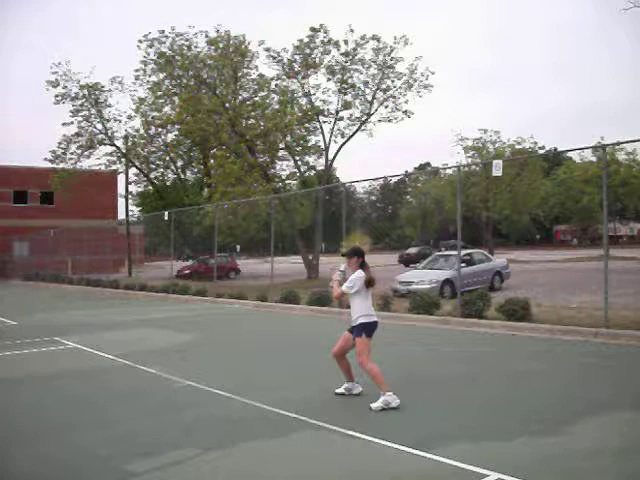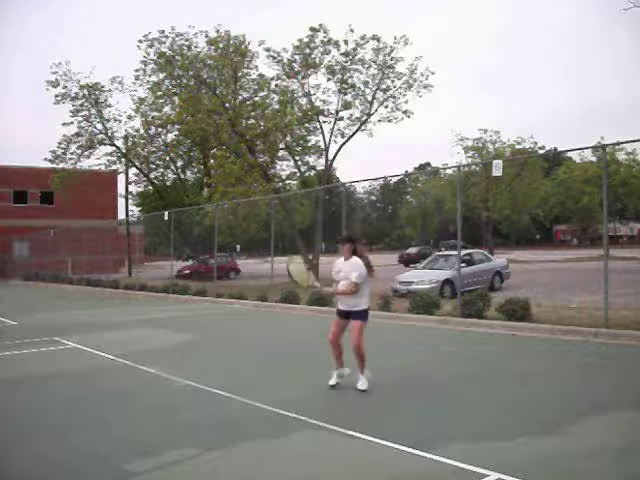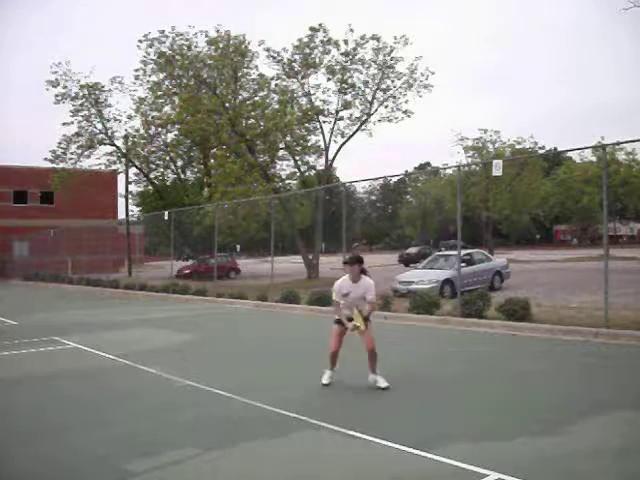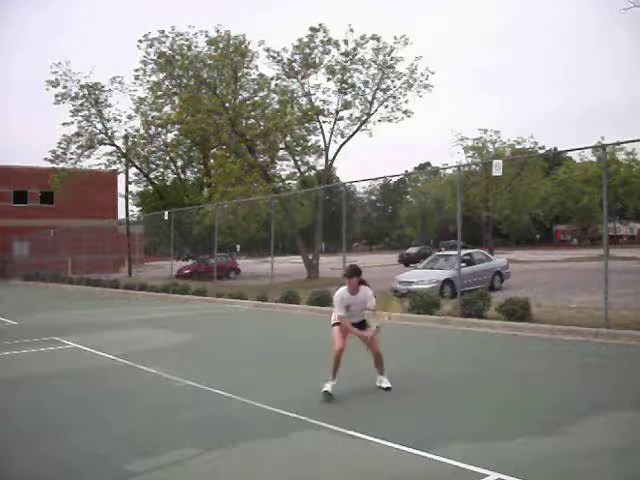
dt=0.3s
person 1, frame 1
left shoulder: (357, 277)
right shoulder: (357, 276)
left elbow: (337, 295)
right elbow: (352, 297)
left wrist: (335, 281)
left hip: (365, 323)
right hip: (358, 323)
left knee: (363, 362)
right knee: (337, 353)
left ankle: (388, 397)
right ankle: (352, 385)
person 1, frame 2
left shoulder: (358, 265)
right shoulder: (338, 263)
left elbow: (353, 290)
right elbow: (337, 284)
left wrist: (333, 291)
right wrist: (334, 289)
left hip: (359, 308)
right hip: (343, 307)
left knee: (356, 345)
right knee: (333, 339)
left ankle: (362, 375)
right ankle: (340, 371)
person 1, frame 3
left shoulder: (368, 283)
right shoulder: (340, 283)
left elbow: (371, 305)
right elbow: (337, 306)
left wrist: (362, 319)
right wrist: (346, 323)
left hip: (361, 316)
right hip: (342, 316)
left knee: (371, 347)
right knee: (334, 349)
left ankle: (374, 375)
right ankle: (330, 371)
person 1, frame 4
left shoulder: (367, 292)
right shoulder: (339, 295)
right elbow: (343, 321)
left wrist: (372, 330)
right wrist: (361, 334)
left hip: (359, 321)
right hip: (340, 322)
left knee: (376, 350)
right knee: (339, 348)
left ankle: (381, 377)
right ankle: (331, 382)
